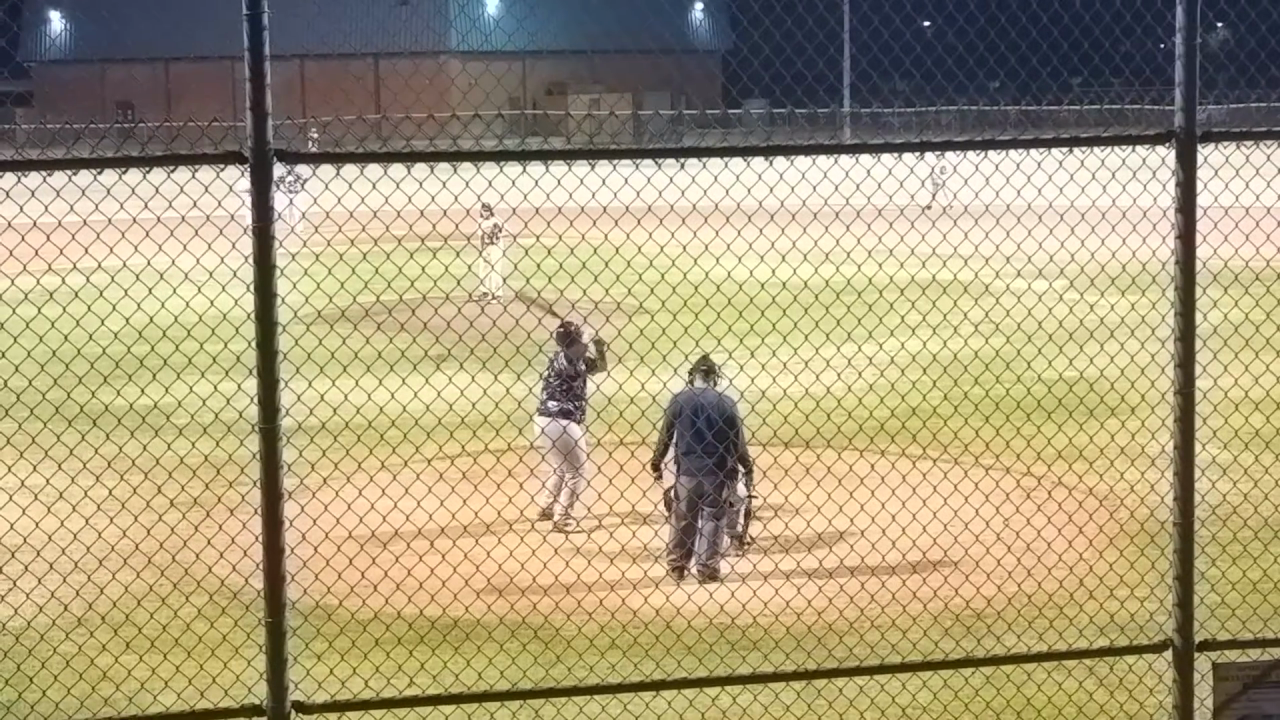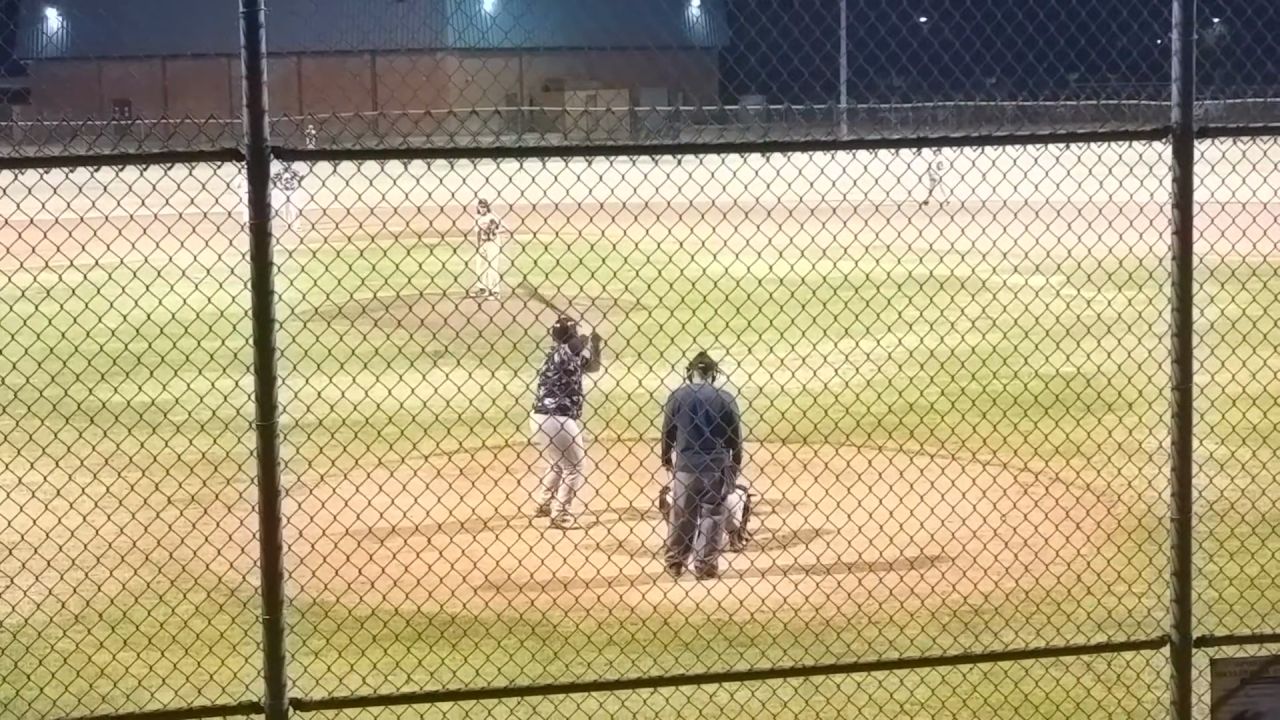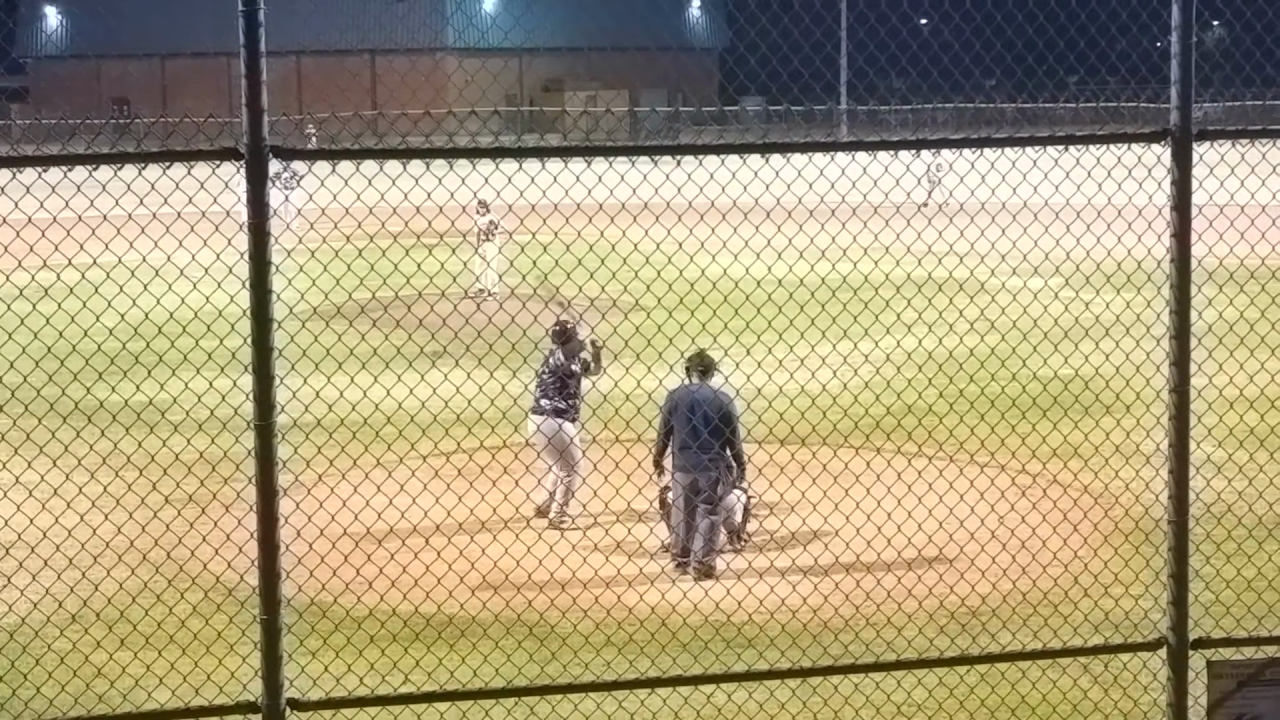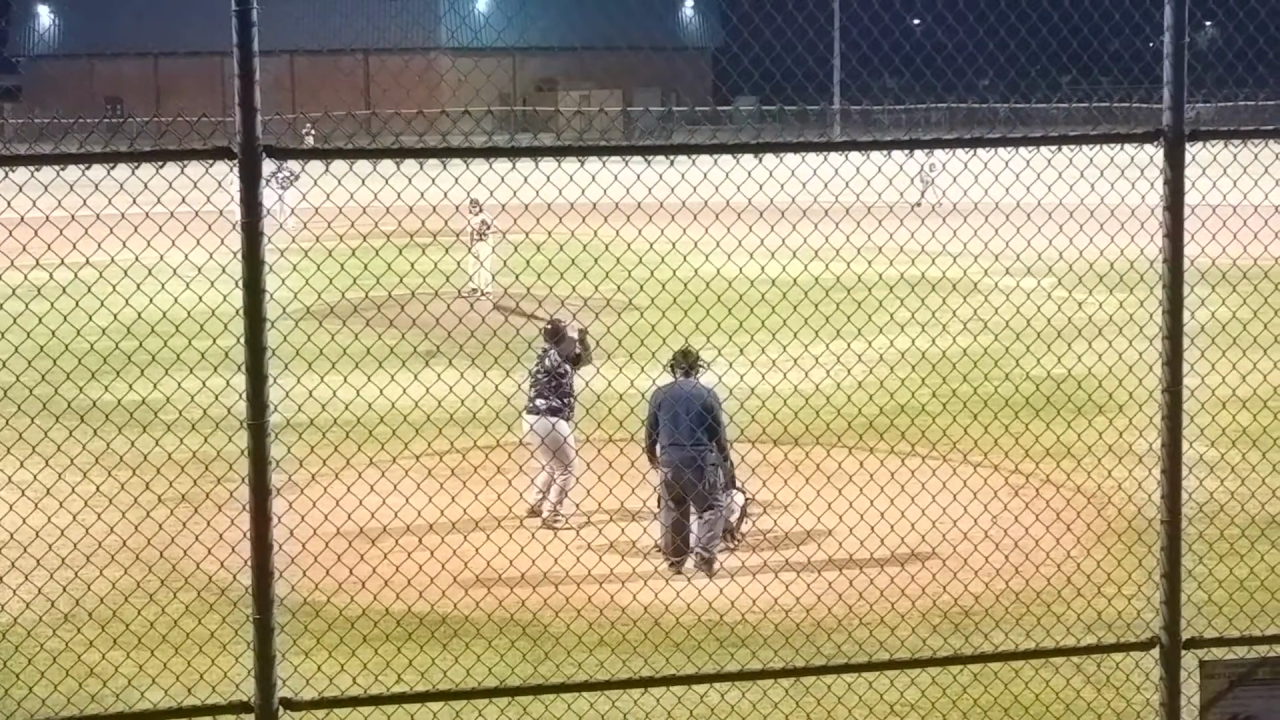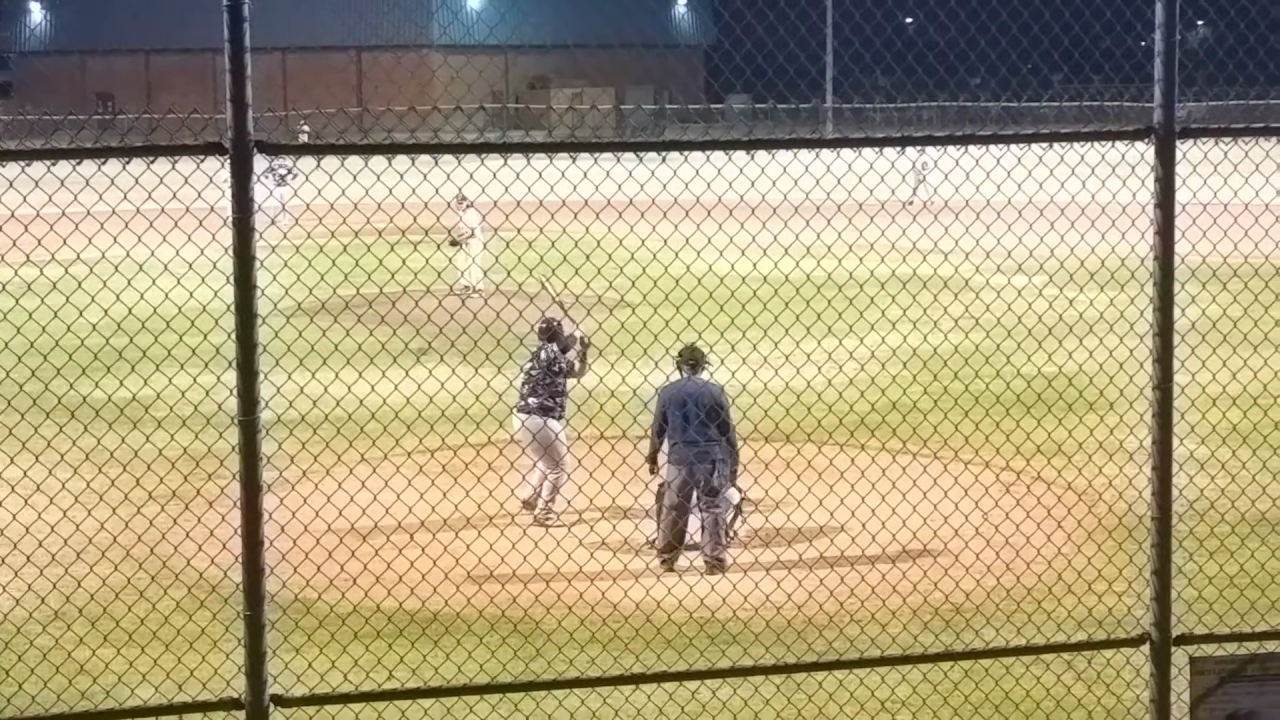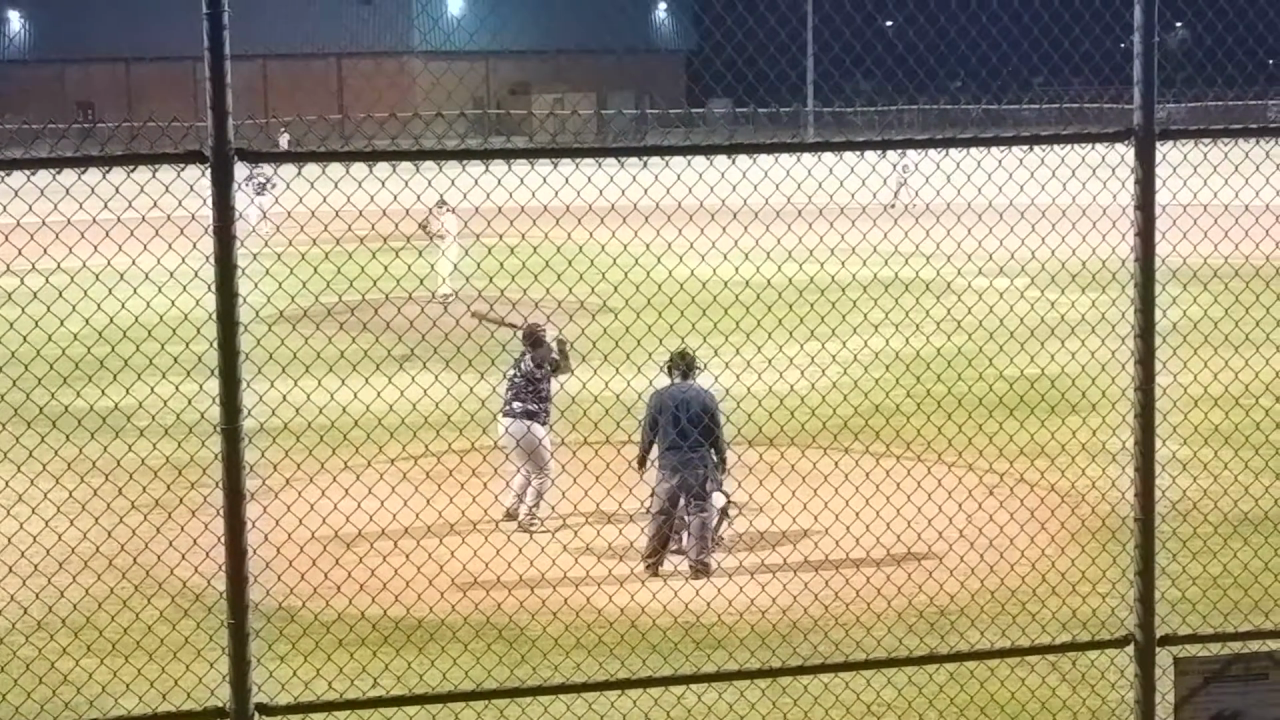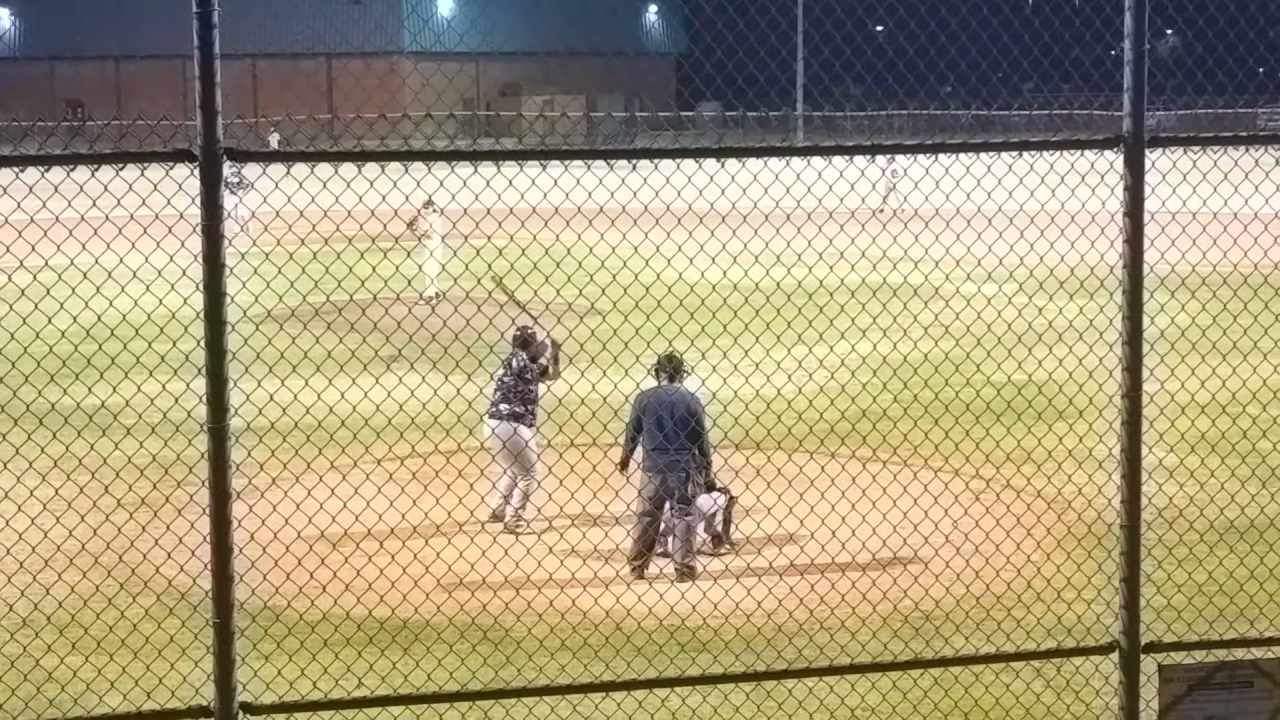
dt=0.5s
person 1, frame 1
left shoulder: (679, 400)
right shoulder: (726, 402)
left elbow: (665, 437)
right elbow: (738, 441)
left wrist: (656, 464)
right wrist: (748, 469)
left hip: (687, 470)
right hip: (718, 471)
left knee: (682, 519)
right knee: (713, 520)
left ankle: (676, 566)
right ankle: (707, 568)
person 1, frame 2
left shoulder: (677, 396)
right shoulder: (725, 398)
left elbow: (667, 434)
right elbow: (735, 437)
left wrist: (666, 458)
right wrist: (736, 462)
left hip: (685, 466)
right hip: (717, 466)
left knee: (681, 516)
right knee: (712, 517)
left ankle: (675, 562)
right ankle: (705, 564)
person 1, frame 3
left shoulder: (675, 397)
right shoulder: (722, 399)
left elbow: (664, 435)
right elbow: (733, 438)
left wrist: (657, 461)
right wrist: (740, 466)
left hip: (683, 466)
right hip: (714, 466)
left knee: (682, 516)
right knee: (709, 517)
left ankle: (682, 561)
right ankle: (703, 565)
person 1, frame 4
left shoulder: (660, 394)
right shoulder: (708, 395)
left elbow: (651, 432)
right elbow: (719, 434)
left wrist: (652, 456)
right wrist: (726, 461)
left hip: (670, 462)
right hip: (702, 462)
left knee: (672, 513)
right knee: (712, 509)
left ankle: (675, 560)
right ankle: (704, 557)
person 1, frame 5
left shoulder: (668, 391)
right shoulder: (715, 391)
left elbow: (658, 429)
right elbow: (727, 428)
left wrist: (652, 456)
right wrist: (734, 455)
left hip: (679, 459)
right hip: (711, 459)
left knee: (673, 511)
right knee: (713, 511)
left ankle: (666, 559)
right ankle: (714, 561)
person 1, frame 6
left shoulder: (659, 397)
right shoulder: (706, 396)
left elbow: (649, 432)
right elbow: (716, 434)
left wrist: (642, 456)
right wrist: (722, 460)
left hip: (669, 465)
right hip: (700, 464)
left knee: (661, 515)
right knee: (700, 515)
left ankle: (652, 563)
right ankle: (699, 565)
person 1, frame 7
left shoulder: (644, 398)
right shoulder: (691, 400)
left elbow: (632, 433)
right elbow: (701, 437)
left wrist: (625, 457)
right wrist: (707, 464)
left hip: (653, 466)
right hip: (684, 467)
left knee: (646, 518)
right knee: (684, 518)
left ankle: (637, 566)
right ankle: (684, 569)
person 2, frame 1
left shoulder: (578, 359)
right shoulder: (561, 359)
left elbow: (600, 367)
right elbow: (572, 357)
left wrist: (600, 348)
right wrist: (584, 343)
left hip: (550, 422)
right hip: (559, 423)
left knee: (559, 468)
right knee: (576, 471)
left ankle: (546, 508)
right ankle: (563, 519)
person 2, frame 2
left shoulder: (570, 355)
right shoulder: (559, 354)
left elbow: (592, 366)
right elbow: (576, 346)
left wrist: (594, 344)
right wrist: (585, 337)
left hip: (547, 418)
right hip: (556, 419)
left knee: (557, 464)
right knee: (574, 467)
left ankle: (544, 505)
right ankle: (561, 515)
person 2, frame 3
left shoulder: (572, 359)
right shoulder: (555, 358)
left elbow: (595, 370)
right elbow: (570, 353)
left wrist: (596, 351)
right wrist: (581, 340)
left hip: (552, 421)
right hip: (552, 421)
left knee: (559, 466)
right knee: (571, 469)
left ankle: (545, 506)
right ankle: (559, 516)
person 2, frame 4
left shoulder: (561, 355)
right shoulder: (548, 356)
left elbow: (586, 359)
right elbow: (566, 352)
left wrist: (582, 338)
right wrist: (571, 336)
left hip: (541, 421)
right hip: (548, 421)
left knee: (551, 465)
right knee: (566, 468)
left ankle: (536, 506)
right ankle: (552, 515)
person 2, frame 5
left shoulder: (557, 358)
right shoulder: (546, 352)
left elbow: (578, 372)
right elbow: (566, 344)
left wrist: (583, 351)
right wrist: (576, 336)
left hip: (530, 418)
right hip: (539, 419)
left knee: (546, 462)
right knee: (558, 466)
left ankle: (531, 498)
right ankle: (544, 513)
person 2, frame 6
left shoulder: (540, 362)
right shoulder: (526, 361)
left elbow: (565, 368)
right elbow: (540, 359)
left wrist: (562, 350)
right wrist: (550, 344)
left hip: (514, 424)
right hip: (523, 424)
left knee: (526, 468)
right knee: (542, 472)
left ankle: (512, 509)
right ankle: (528, 519)
person 2, frame 7
left shoulder: (529, 365)
right shoulder: (517, 360)
left elbow: (551, 375)
right elbow: (536, 353)
left wrist: (554, 354)
right wrist: (546, 344)
left hip: (500, 425)
right hip: (509, 426)
left knee: (513, 469)
right knee: (528, 473)
left ankle: (497, 510)
right ankle: (514, 520)
